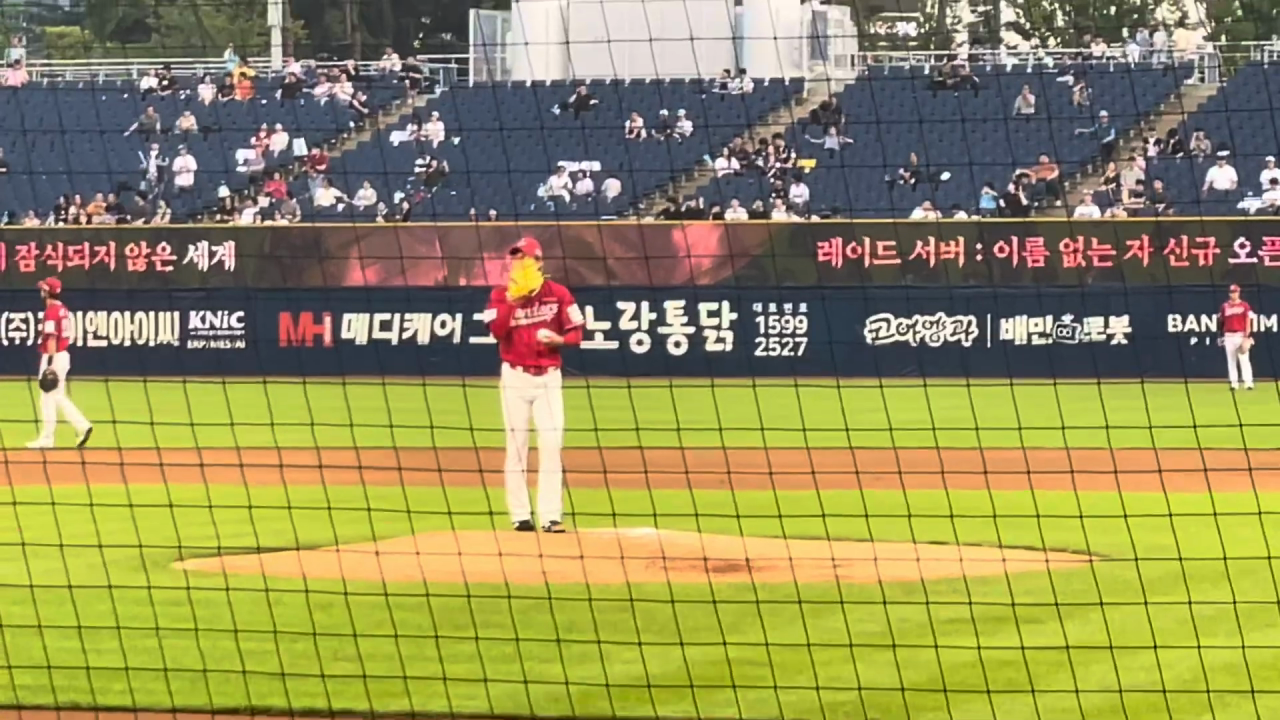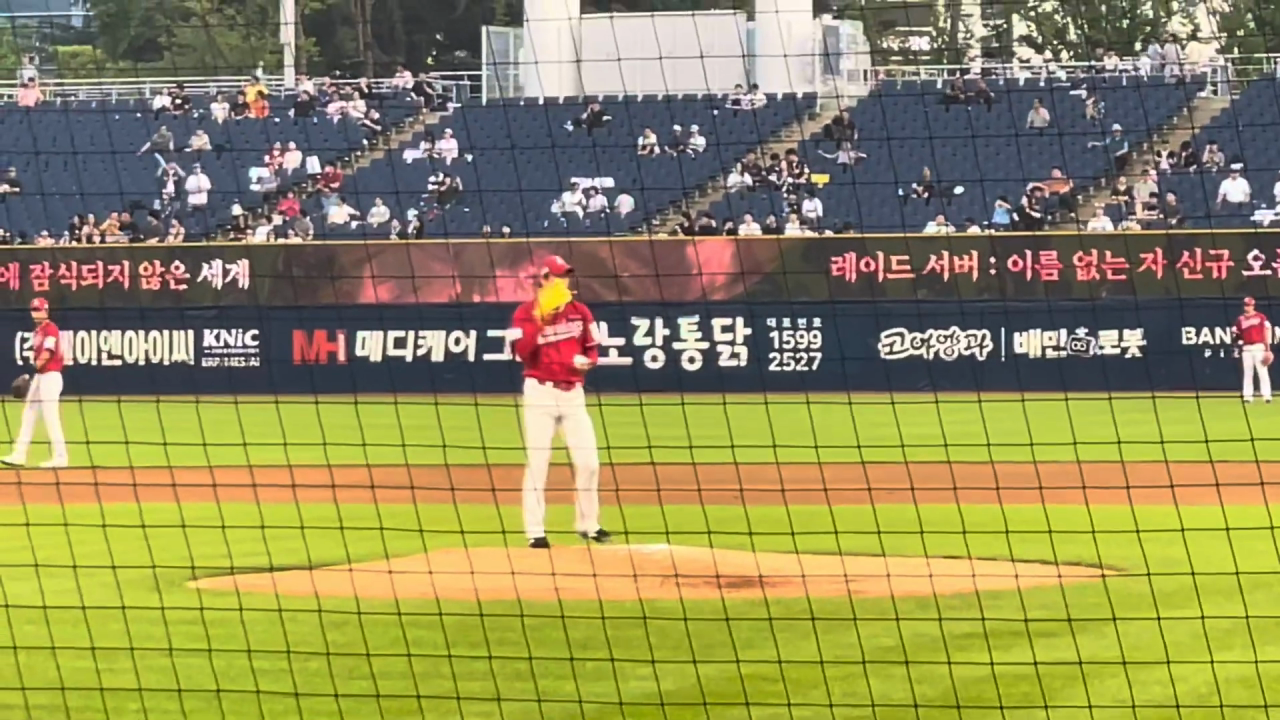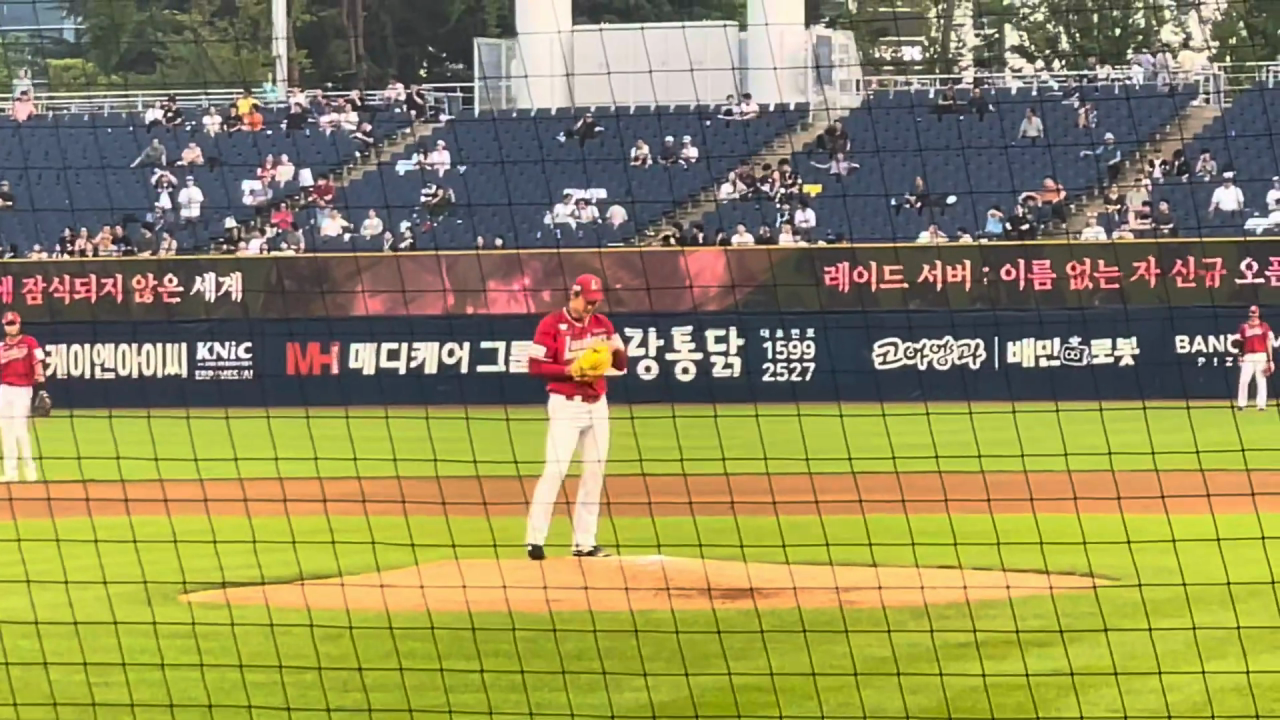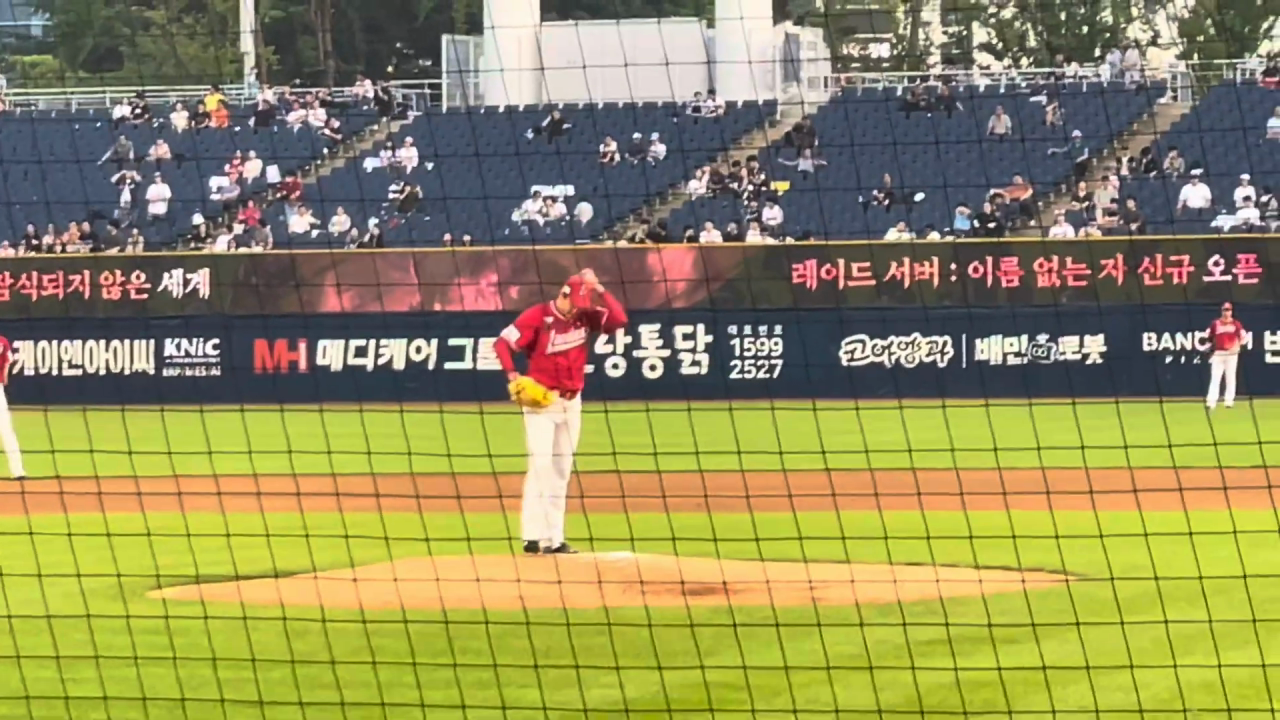
dt=0.5s
person 1, frame 1
left shoulder: (559, 293)
right shoulder: (500, 294)
left elbow: (576, 332)
right elbow: (497, 333)
left wrist: (560, 339)
right wrist: (512, 300)
left hip: (549, 377)
right hip: (514, 377)
left knee: (551, 446)
right knee: (516, 447)
left ankle: (550, 518)
right ankle: (520, 515)
person 1, frame 2
left shoulder: (580, 311)
right shoulder: (525, 312)
left elbow: (593, 349)
right elbow: (522, 352)
left wrist: (589, 361)
right wrist: (539, 319)
left hip: (573, 393)
right hip: (539, 393)
left knee: (588, 462)
right knee: (537, 464)
left ankle: (588, 523)
right ankle: (535, 532)
person 1, frame 3
left shoulder: (603, 323)
right shoulder: (552, 324)
left elbow: (621, 364)
right elbow: (536, 366)
left wrist: (617, 350)
right wrist: (568, 369)
left hip: (598, 406)
right hip: (565, 405)
left knee: (594, 474)
right knee: (555, 471)
left ankle: (584, 542)
right ankle: (535, 539)
person 1, frame 4
left shoulder: (586, 316)
right shoulder: (537, 316)
left elbow: (621, 321)
right elbow: (502, 343)
left wrist: (599, 290)
right wrist: (512, 375)
left hip: (572, 402)
left knee: (562, 470)
right knee: (540, 465)
left ankle: (552, 539)
right ankle: (531, 535)
